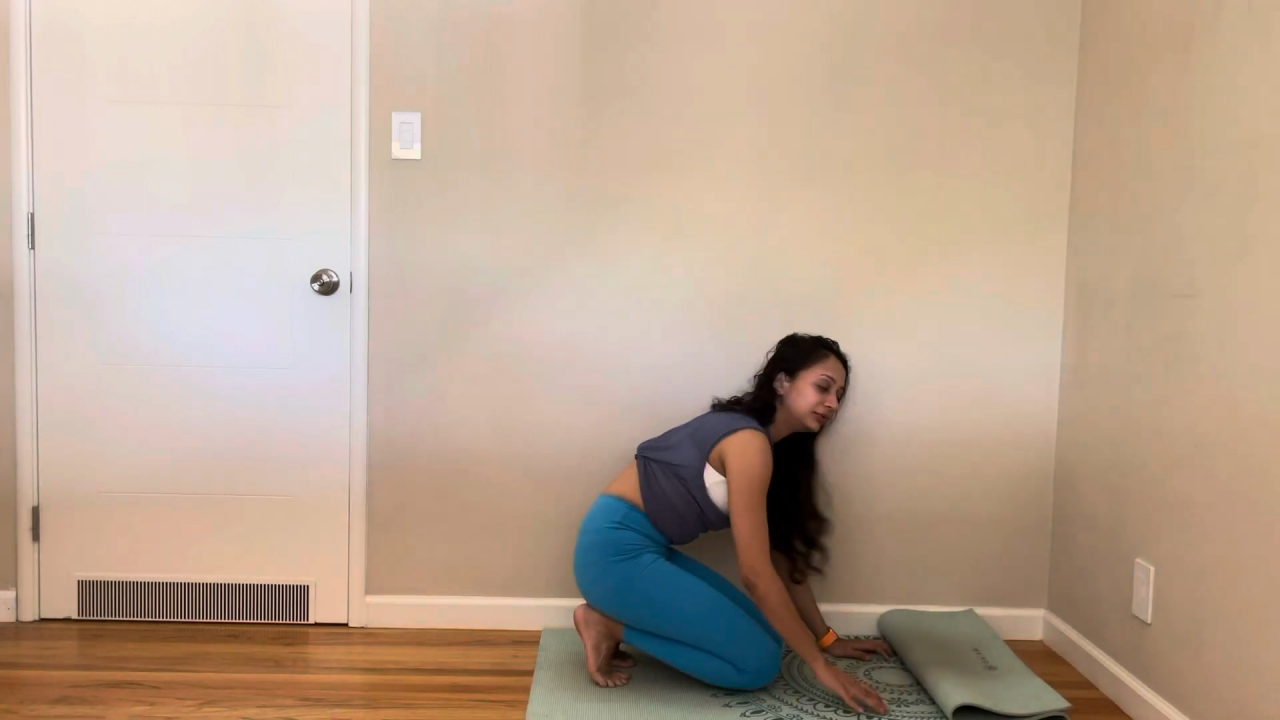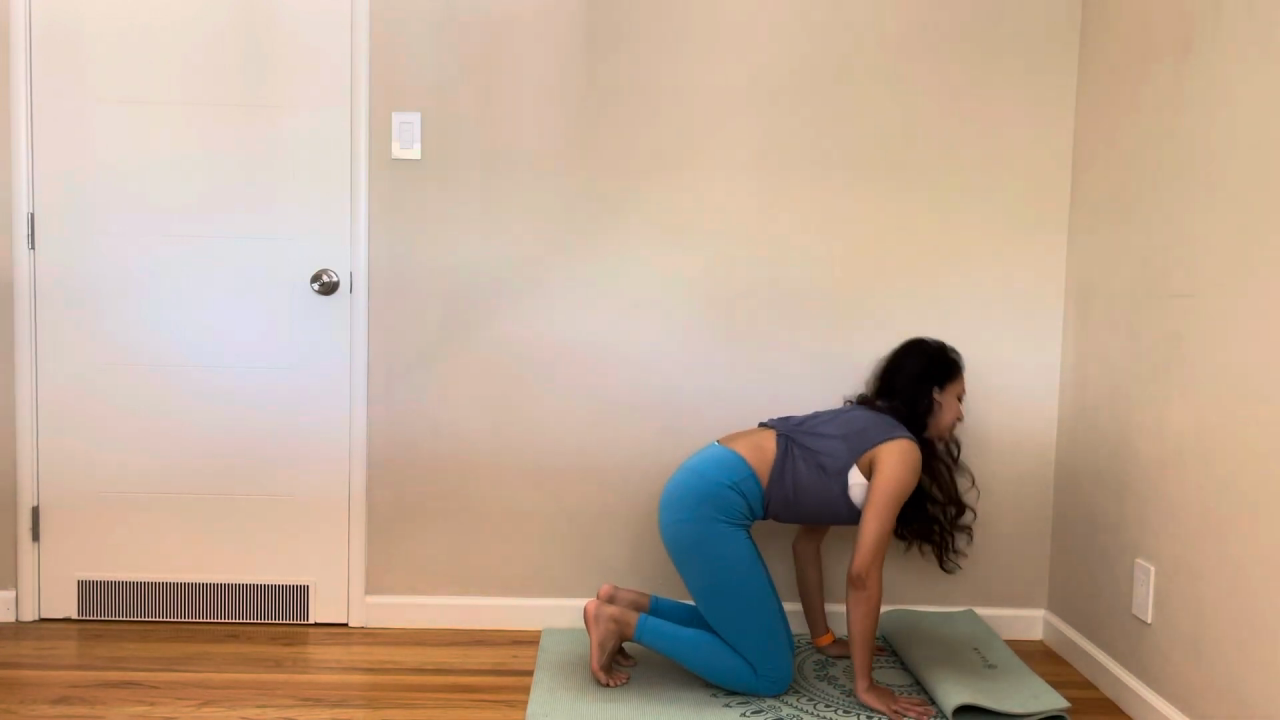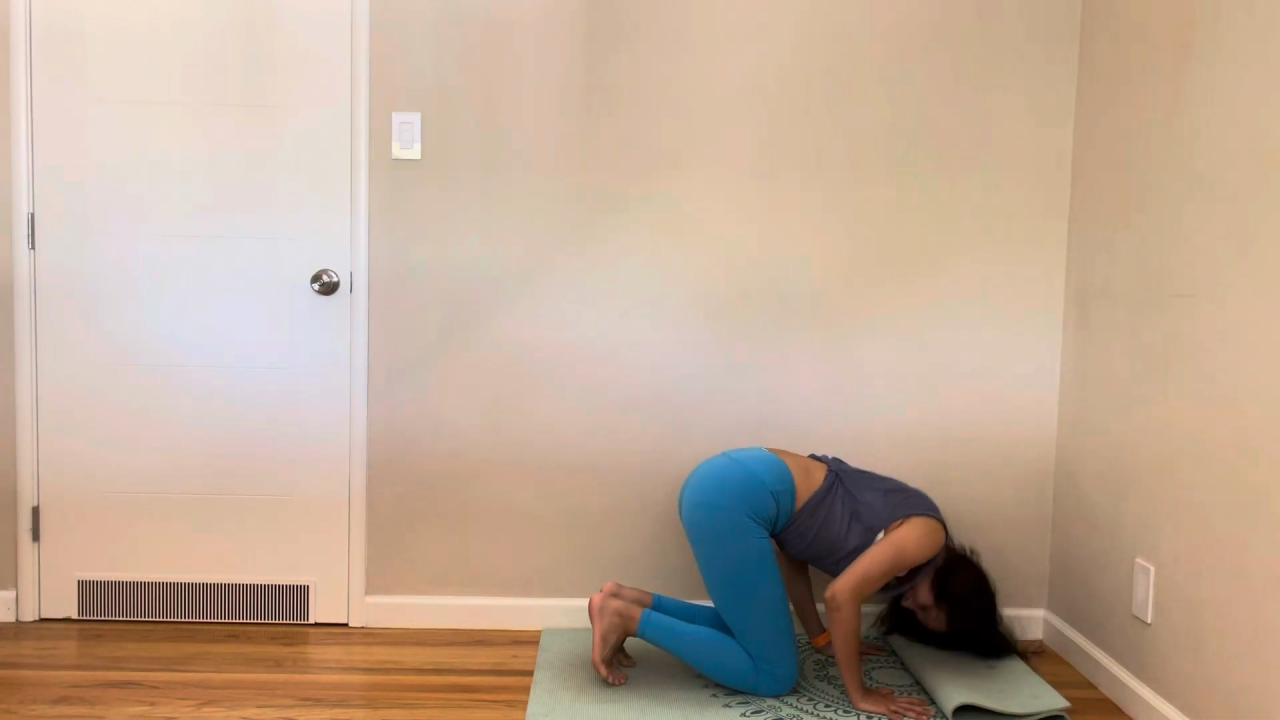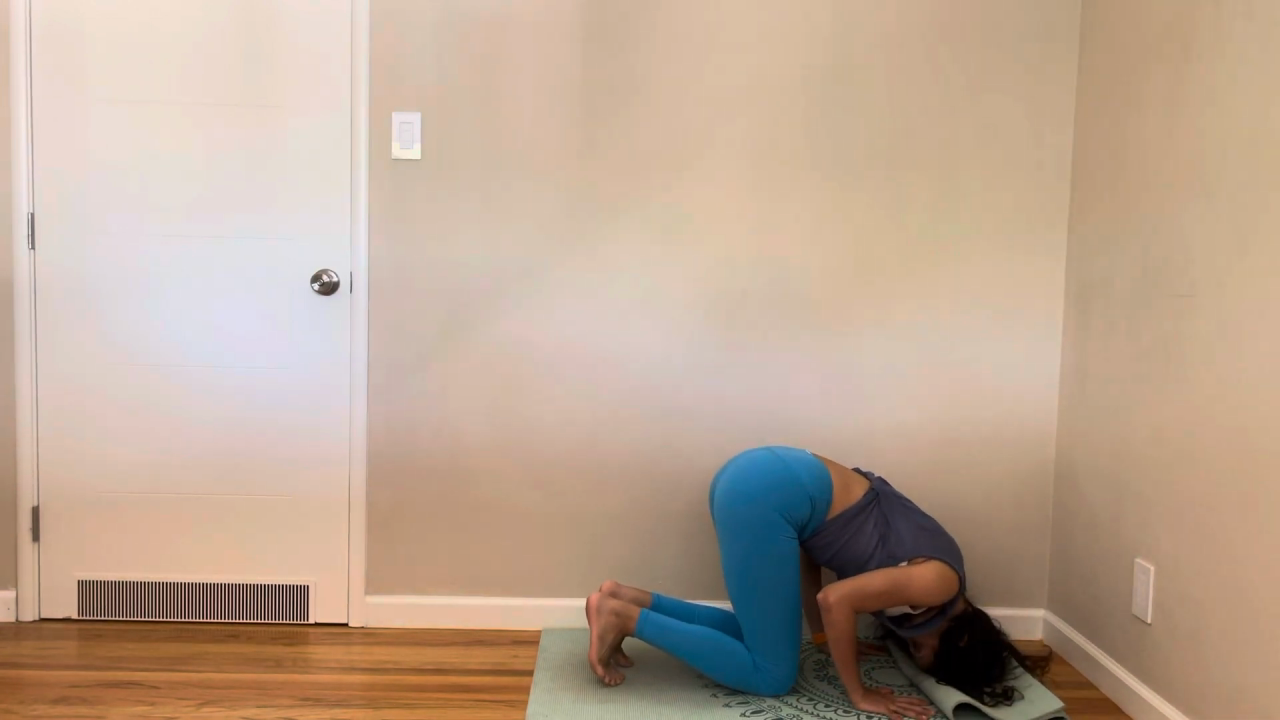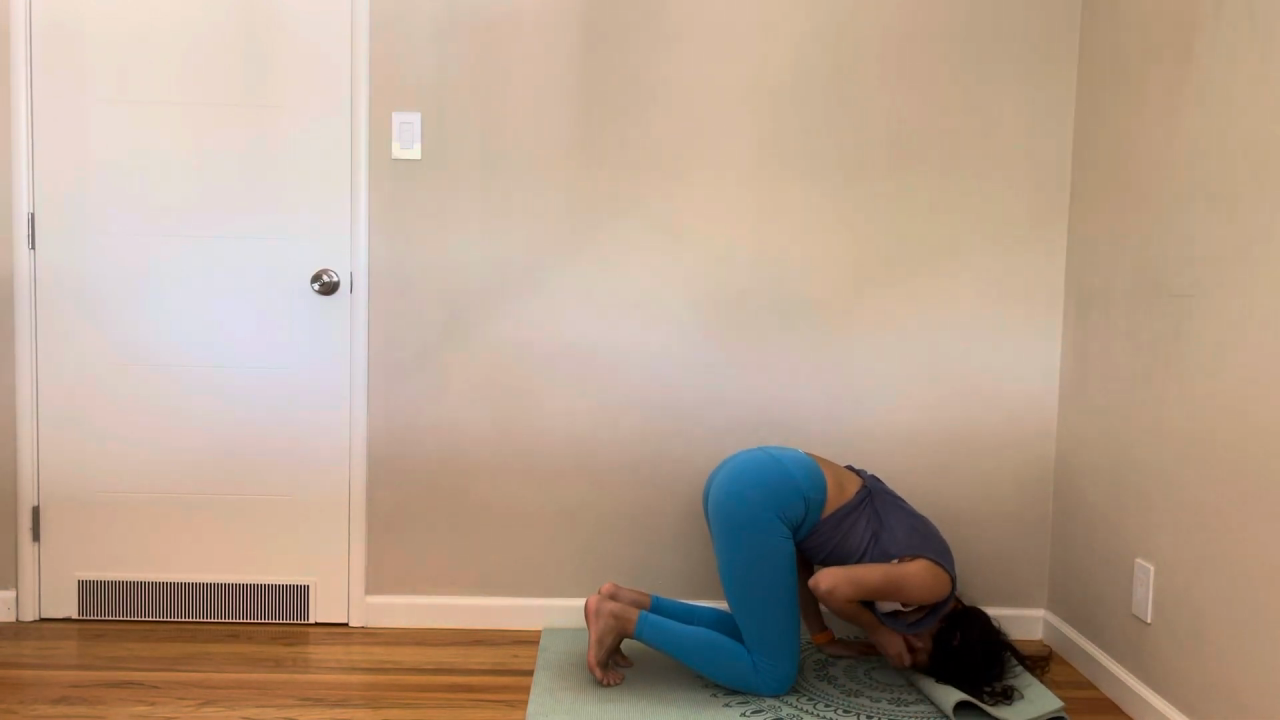
dt=1s
person 1, frame 1
left shoulder: (748, 431)
right shoulder: (749, 443)
left elbow: (781, 552)
right elbow: (755, 571)
left wrist: (825, 638)
right wrist: (820, 665)
left hip: (643, 547)
right hip: (618, 552)
left knee: (770, 636)
right knee: (759, 664)
left ankle: (618, 615)
right ankle: (613, 627)
person 1, frame 2
left shoulder: (871, 430)
right shoulder: (903, 451)
left elbow: (807, 538)
right elbow: (863, 570)
left wrist: (823, 637)
right wrist: (864, 684)
left hip: (702, 489)
right hip: (707, 503)
left knee: (753, 635)
right knee: (769, 676)
left ankle: (627, 600)
right ankle: (621, 622)
person 1, frame 3
left shoulder: (904, 524)
right shoulder: (927, 537)
left elbow: (789, 554)
right elbow: (841, 597)
left wrist: (821, 638)
left hip: (723, 483)
right hip: (734, 499)
left knee: (753, 634)
right knee: (773, 675)
left ankle: (628, 599)
right ankle: (627, 618)
person 1, frame 4
left shoulder: (927, 564)
right shoulder: (940, 582)
left elbow: (804, 552)
right elbow: (835, 600)
left wrist: (824, 638)
left hip: (753, 476)
right hip: (766, 495)
left knee: (757, 637)
right knee: (771, 675)
left ankle: (626, 598)
right ankle: (624, 618)
person 1, frame 5
left shoulder: (918, 561)
right shoulder: (932, 582)
left elbow: (801, 560)
right elbow: (828, 585)
left wrist: (823, 638)
right wrist: (879, 634)
left hip: (748, 477)
right hip: (761, 496)
left knee: (757, 637)
right knee: (772, 675)
left ankle: (624, 599)
right ankle: (623, 619)
